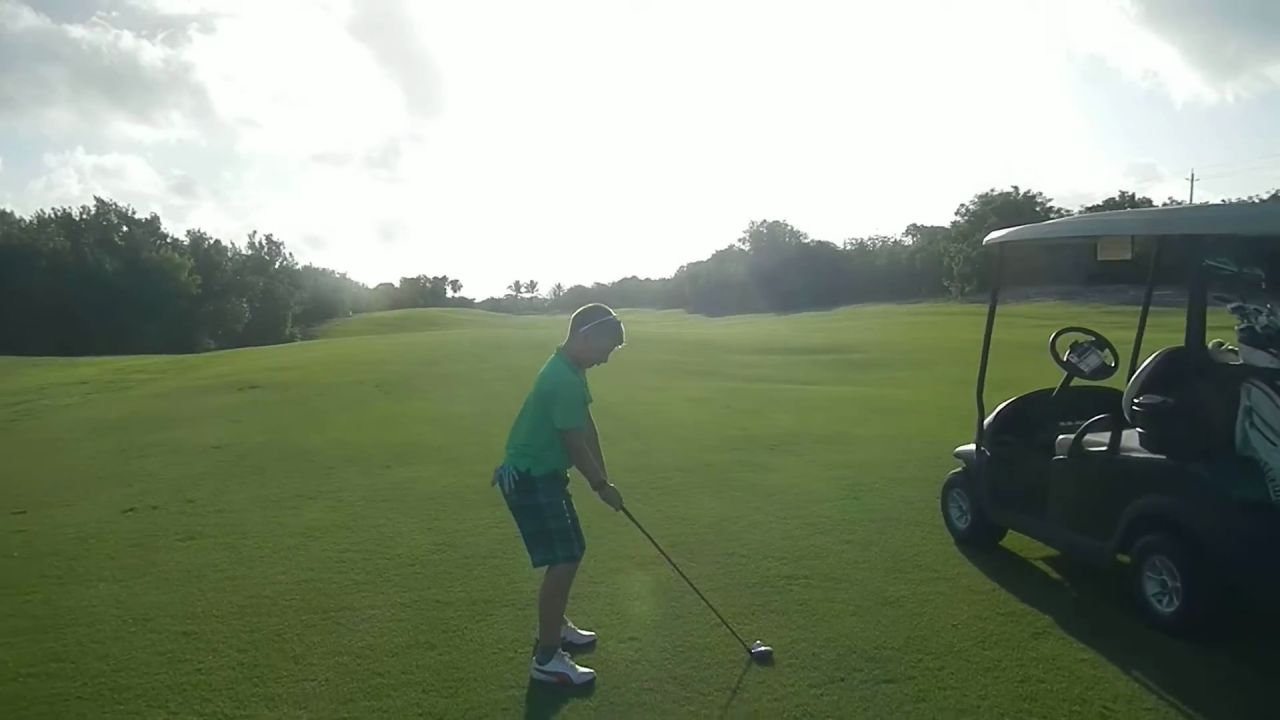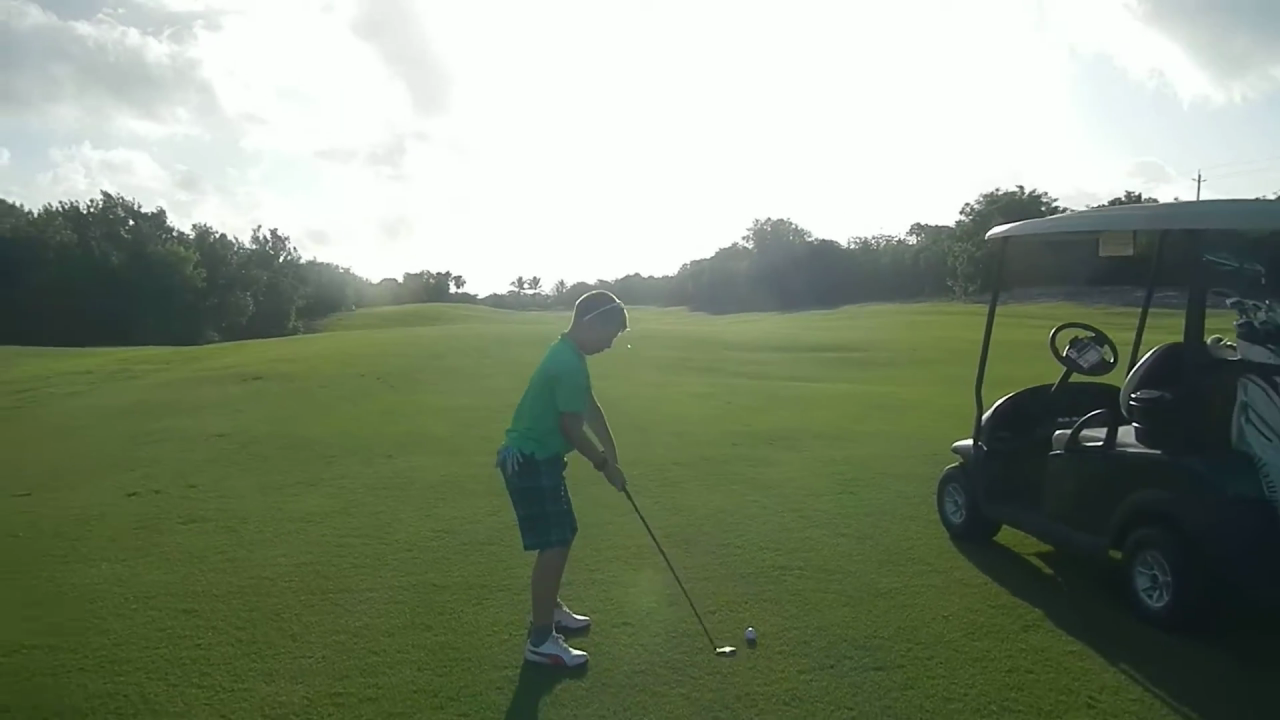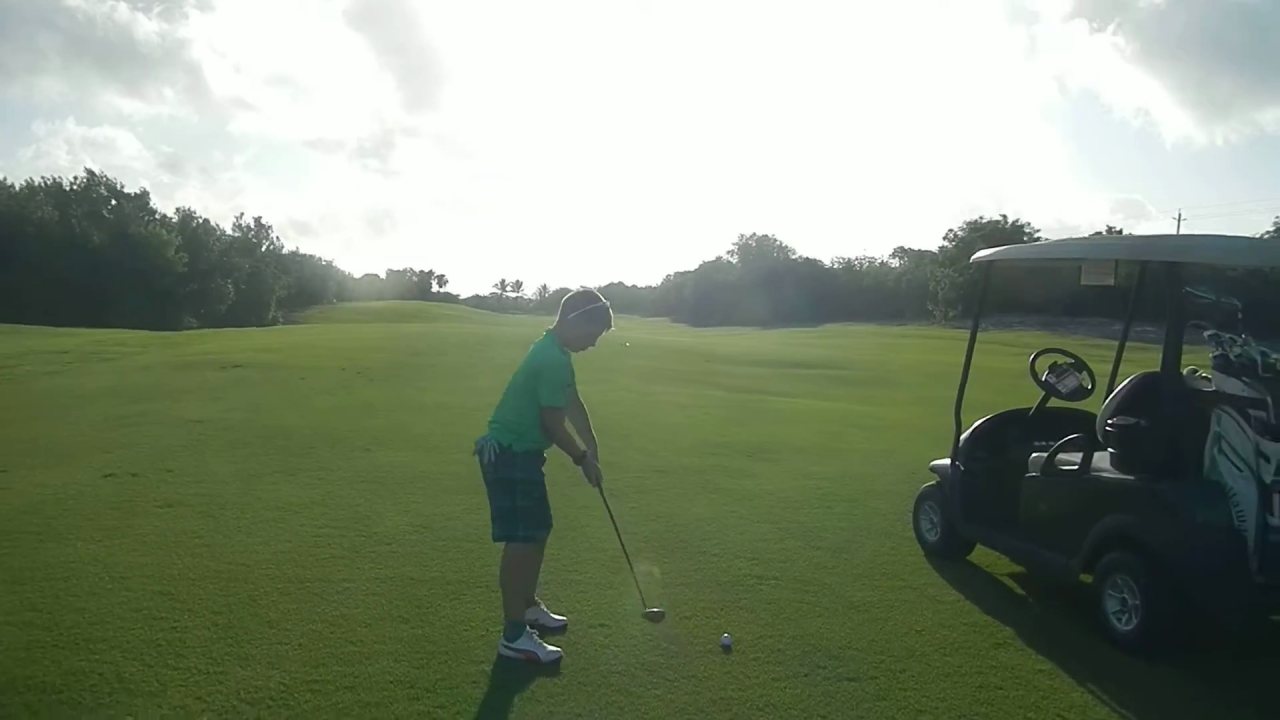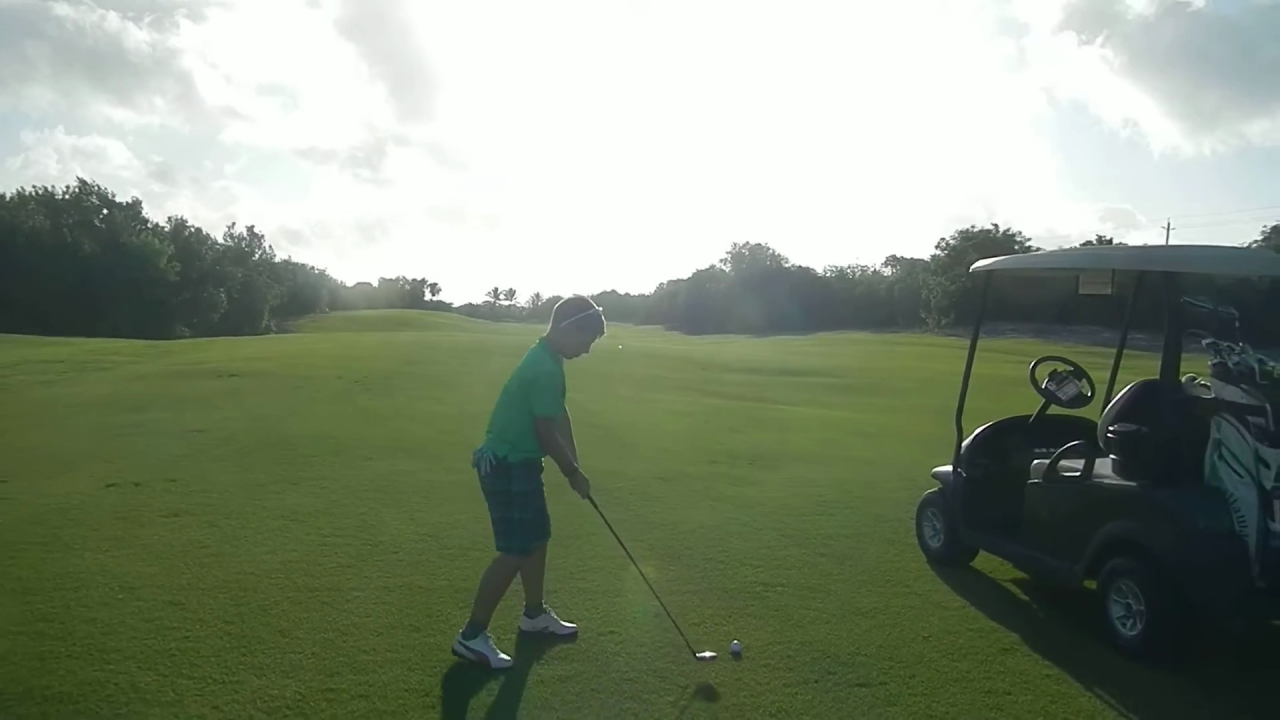
dt=0.2s
person 1, frame 1
left shoulder: (571, 371)
right shoulder: (561, 379)
left elbow: (586, 425)
right elbow: (573, 443)
left wrist: (602, 476)
right wrist: (601, 485)
left hip: (543, 473)
right hip: (529, 478)
left knee: (570, 552)
right knee: (562, 561)
left ankle: (554, 624)
right ankle: (546, 657)
person 1, frame 2
left shoulder: (570, 356)
right shoulder: (567, 364)
left elbow: (591, 408)
right elbow: (572, 427)
left wrist: (612, 454)
right wrist: (604, 463)
left hip: (539, 458)
right hip: (529, 462)
left knee: (561, 536)
right knee: (552, 544)
left ankle: (549, 607)
right ankle: (541, 639)
person 1, frame 3
left shoulder: (556, 353)
right shoulder: (552, 359)
left elbow: (575, 406)
right elbow: (552, 421)
left wrist: (593, 452)
right wrist: (583, 459)
left hip: (521, 451)
right hip: (509, 454)
left knee: (537, 532)
right knee: (521, 539)
left ankle: (525, 604)
right ankle: (515, 632)
person 1, frame 4
left shoulder: (547, 360)
right shoulder: (545, 370)
left elbow: (561, 418)
right elbow: (547, 431)
left wrist: (574, 464)
right wrist: (572, 472)
left hip: (520, 461)
right hip: (508, 465)
left knee: (536, 539)
right knee: (515, 550)
left ankle: (536, 613)
right ankle: (472, 635)
